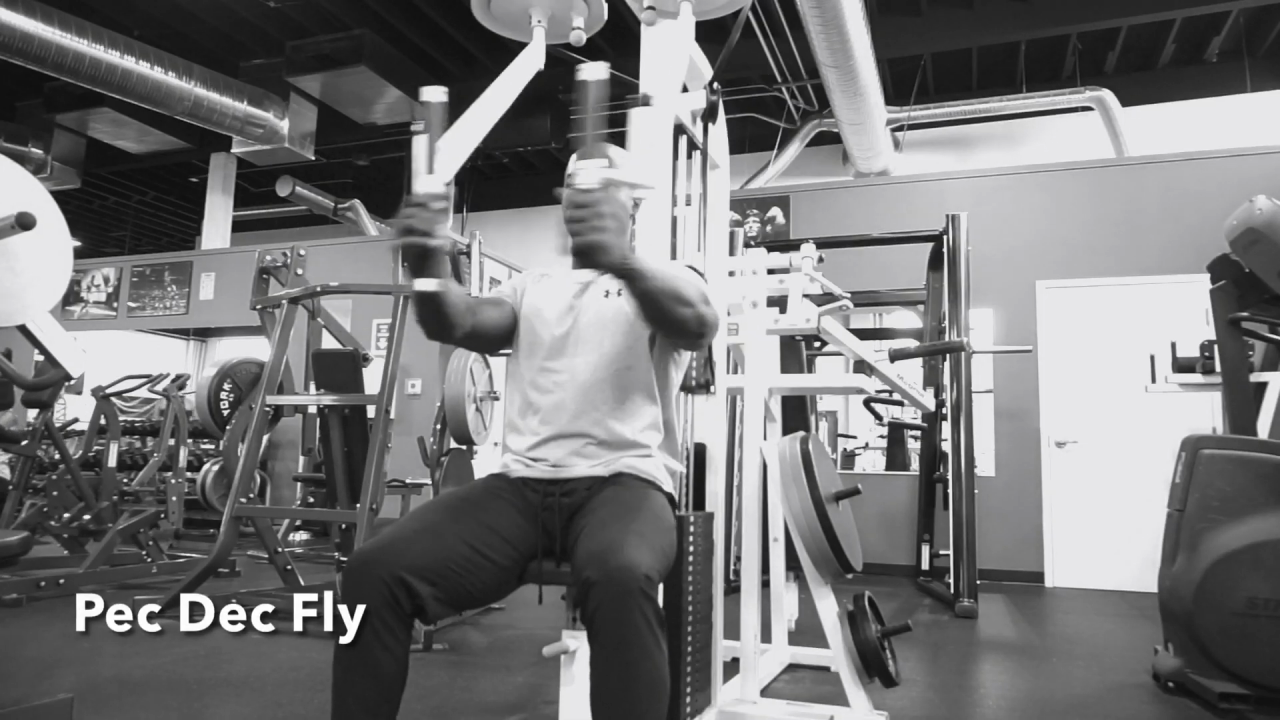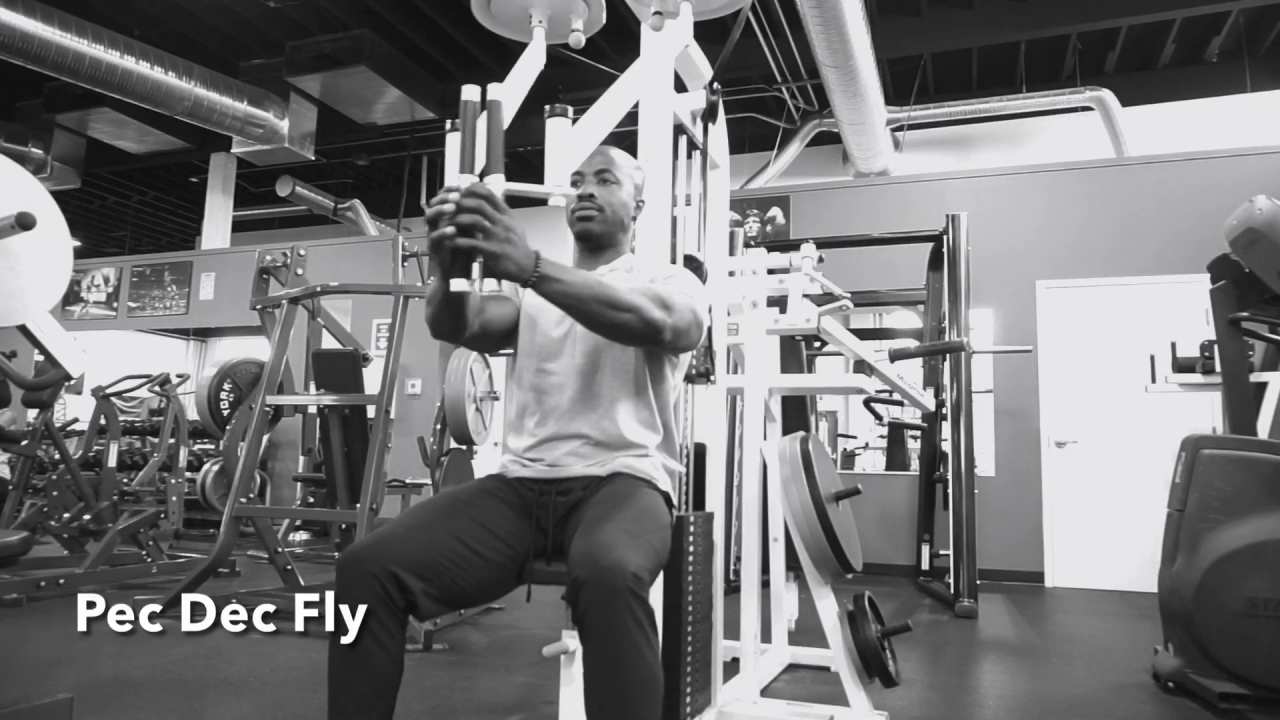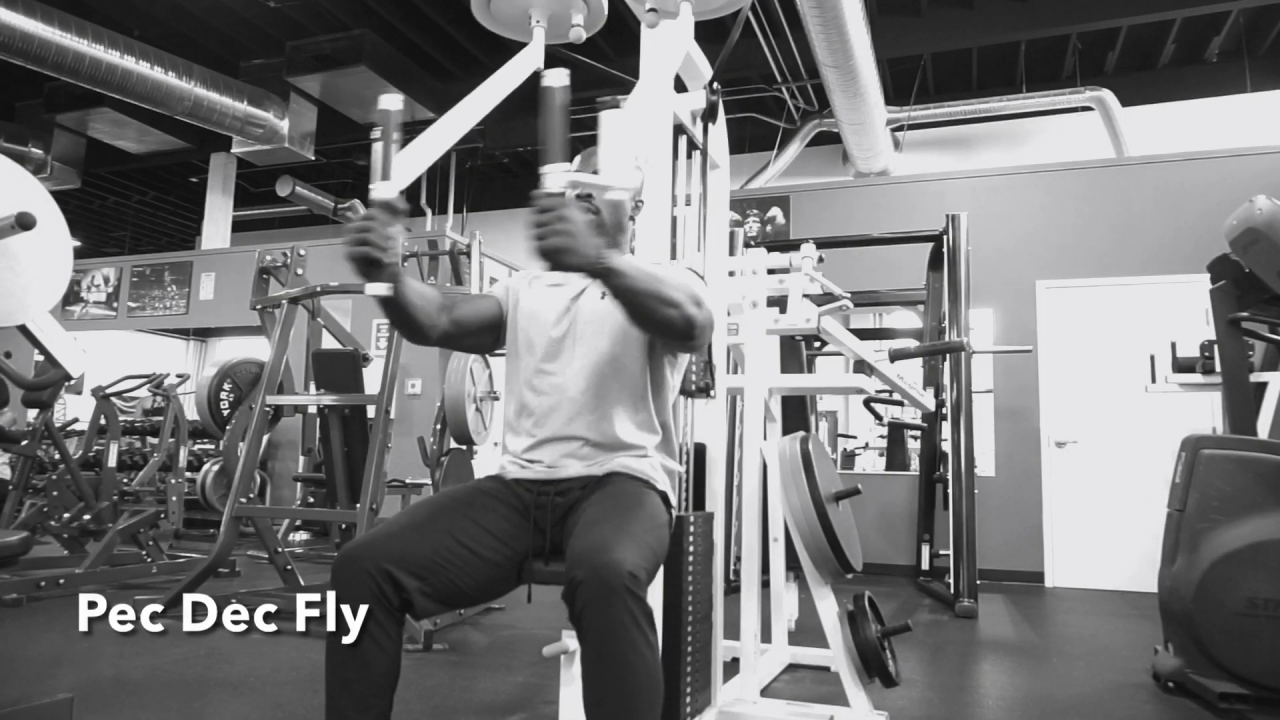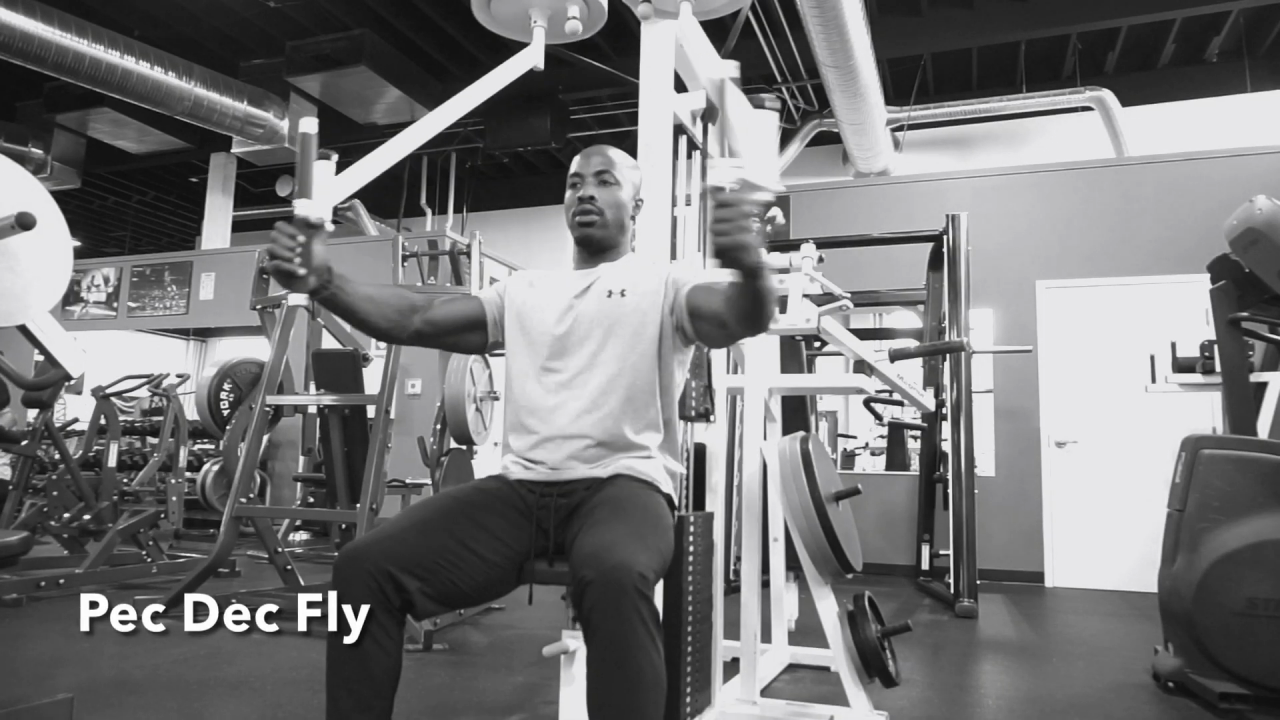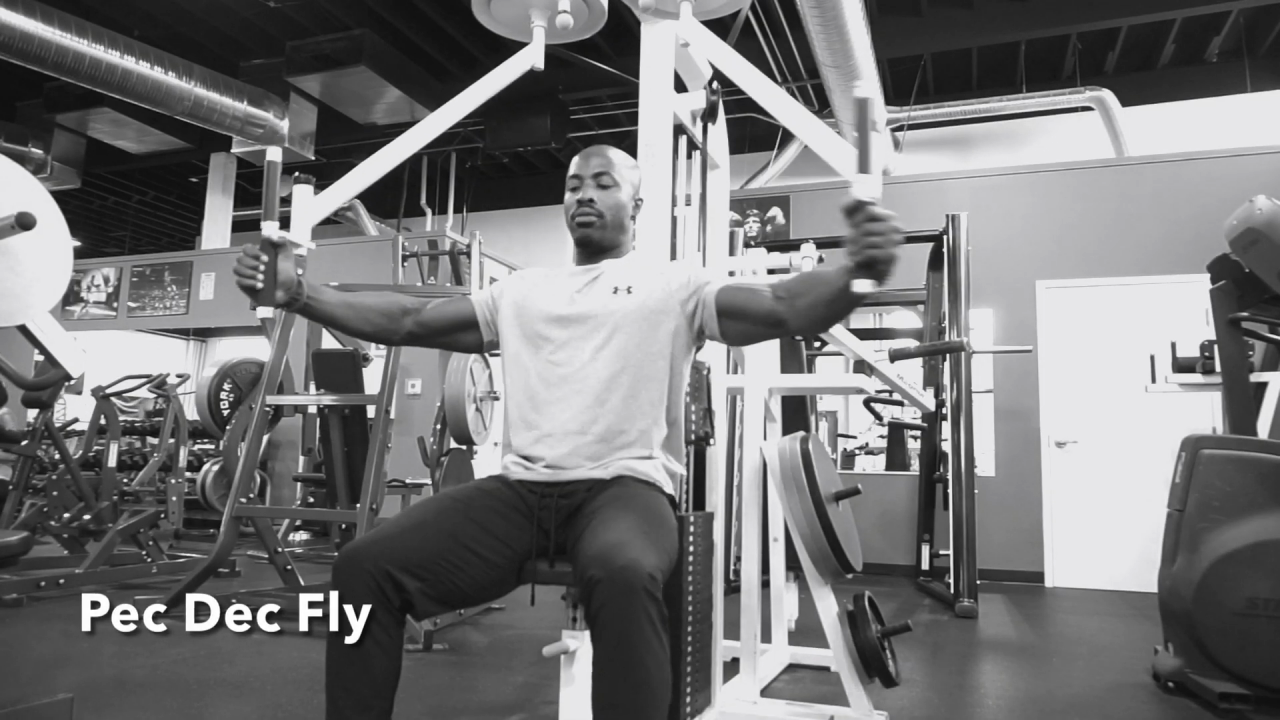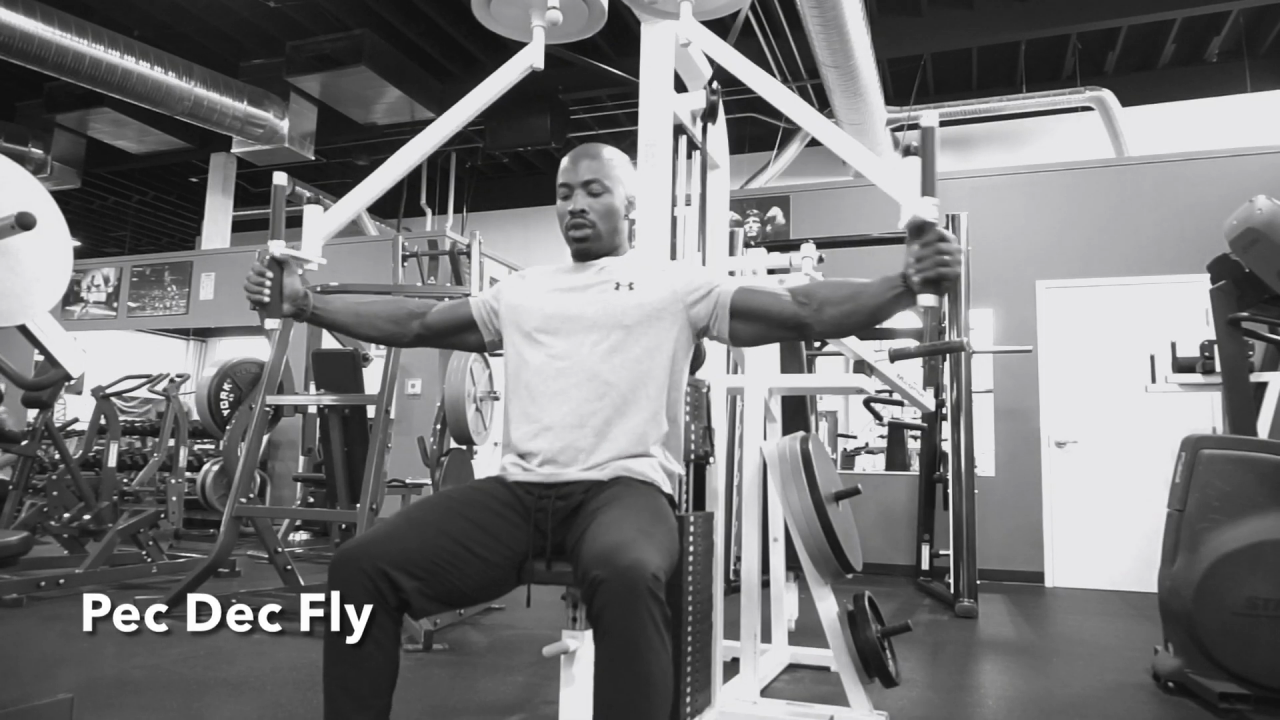
dt=0.3s
person 1, frame 1
left shoulder: (664, 283)
right shoulder: (532, 288)
left elbow: (692, 318)
right elbow: (456, 321)
left wrist: (624, 258)
right wrist: (429, 268)
left hip: (622, 482)
right hip: (520, 484)
left knee: (619, 578)
right knee: (374, 572)
person 1, frame 2
left shoulder: (670, 282)
right shoulder: (531, 293)
left elbow: (653, 324)
right elbow: (459, 323)
left wrist: (531, 265)
right wrist: (449, 265)
left hip: (621, 481)
right hip: (520, 485)
left knee: (609, 575)
right knee: (369, 566)
person 1, frame 3
left shoulder: (669, 281)
right shoulder: (526, 291)
left elbow: (684, 323)
right elbow: (436, 322)
left wrist: (596, 260)
right wrist: (388, 275)
left hip: (619, 481)
right hip: (518, 485)
left knee: (605, 575)
right knee: (364, 565)
person 1, frame 4
left shoulder: (663, 285)
right shoulder: (525, 290)
left elbow: (737, 313)
right elbow: (415, 318)
left wrist: (749, 263)
right wrist: (324, 280)
left hip: (624, 482)
right hip: (520, 486)
left knee: (614, 575)
right knee: (366, 565)
person 1, frame 5
left shoulder: (674, 285)
right shoulder: (522, 289)
left elbow: (784, 308)
right elbow: (407, 320)
left wrist: (855, 270)
right wrist: (297, 292)
left hip: (625, 484)
right hip: (520, 487)
left knee: (621, 574)
right knee: (366, 565)
person 1, frame 6
left shoulder: (676, 284)
right shoulder: (521, 289)
left elbow: (804, 311)
right elbow: (416, 322)
left wrist: (905, 283)
right wrist: (304, 303)
left hip: (624, 484)
right hip: (519, 488)
left knee: (626, 574)
right knee: (362, 564)
